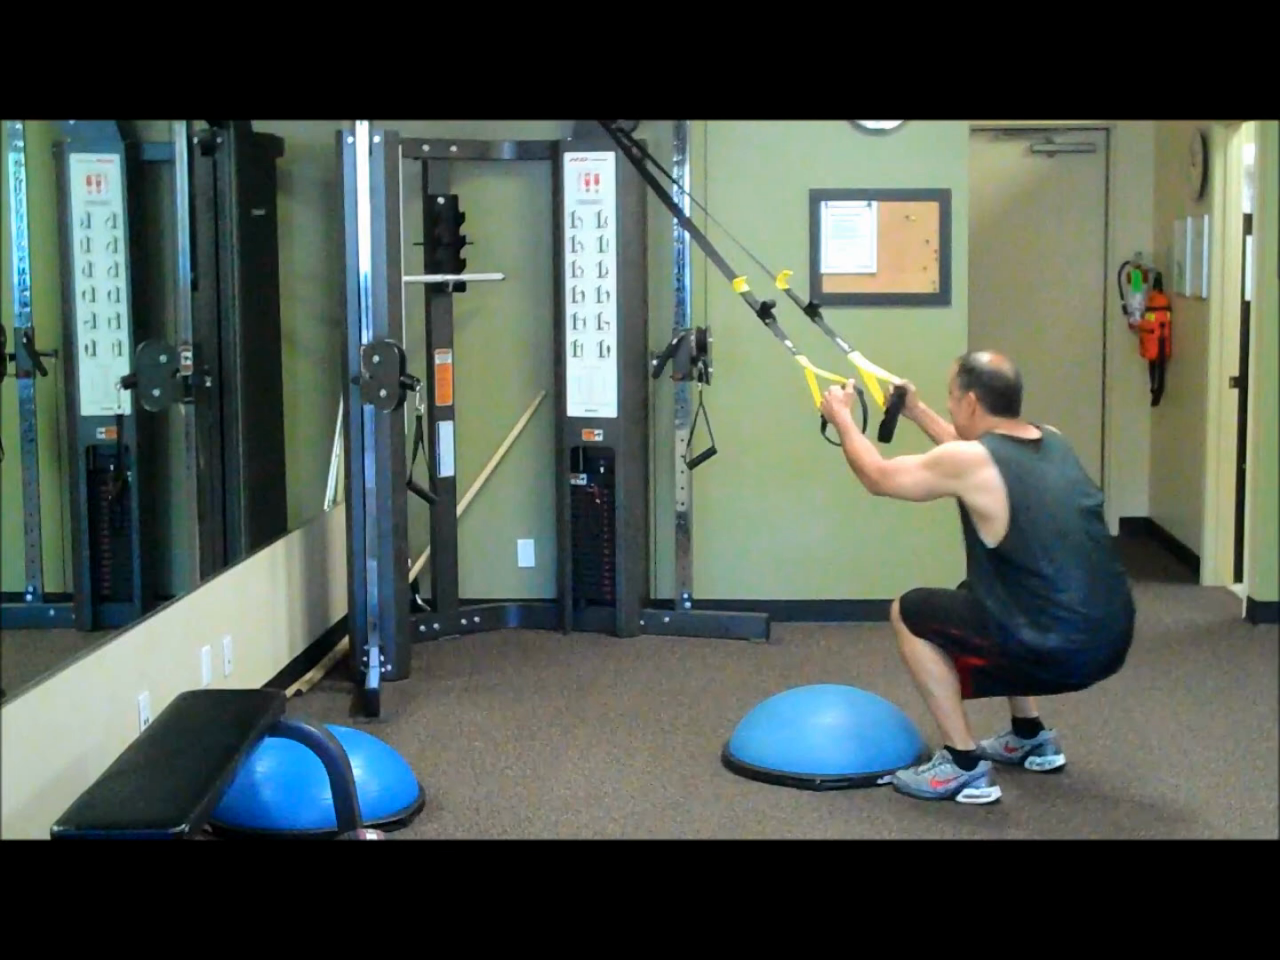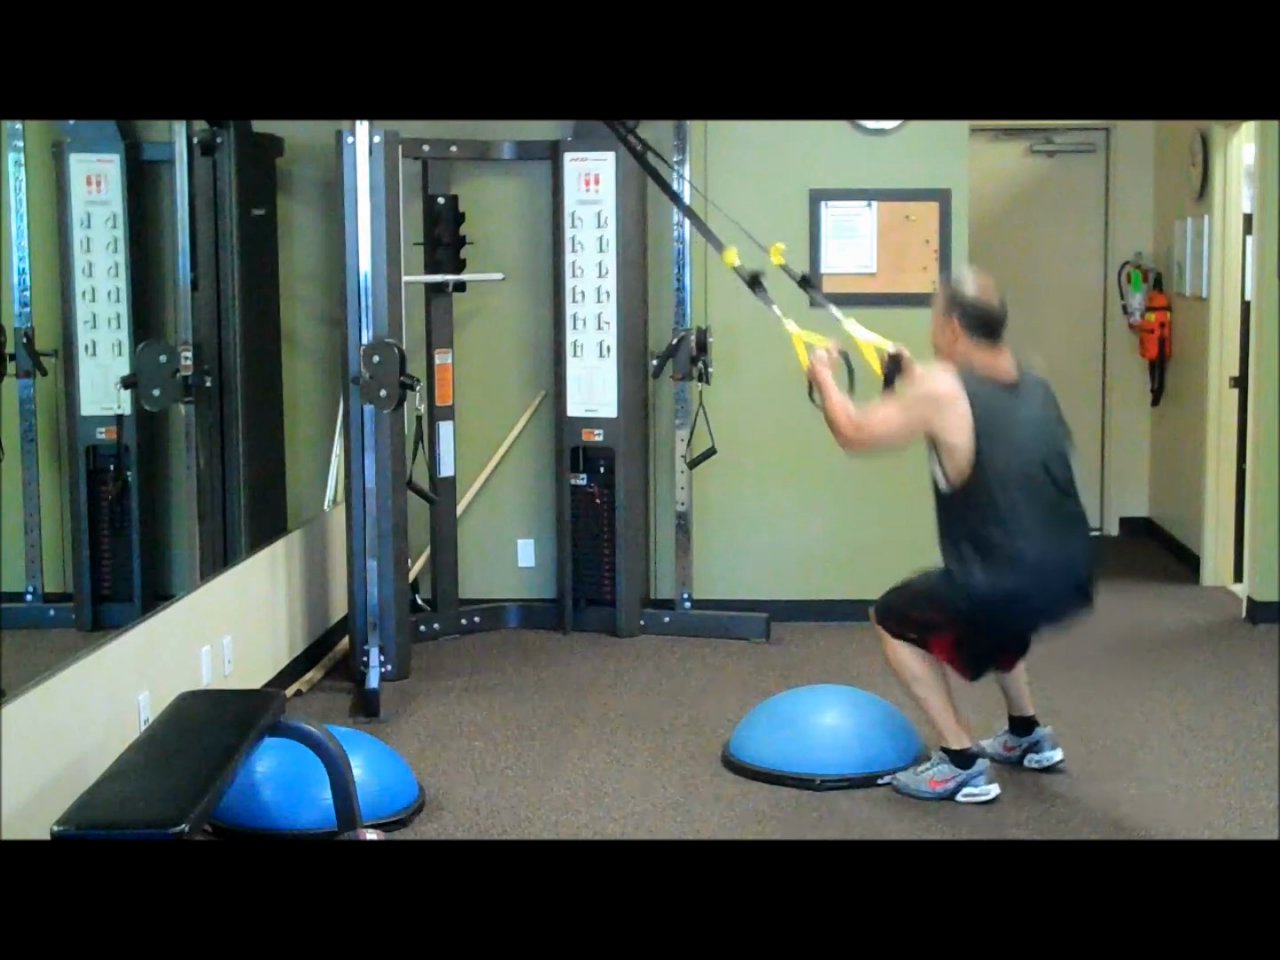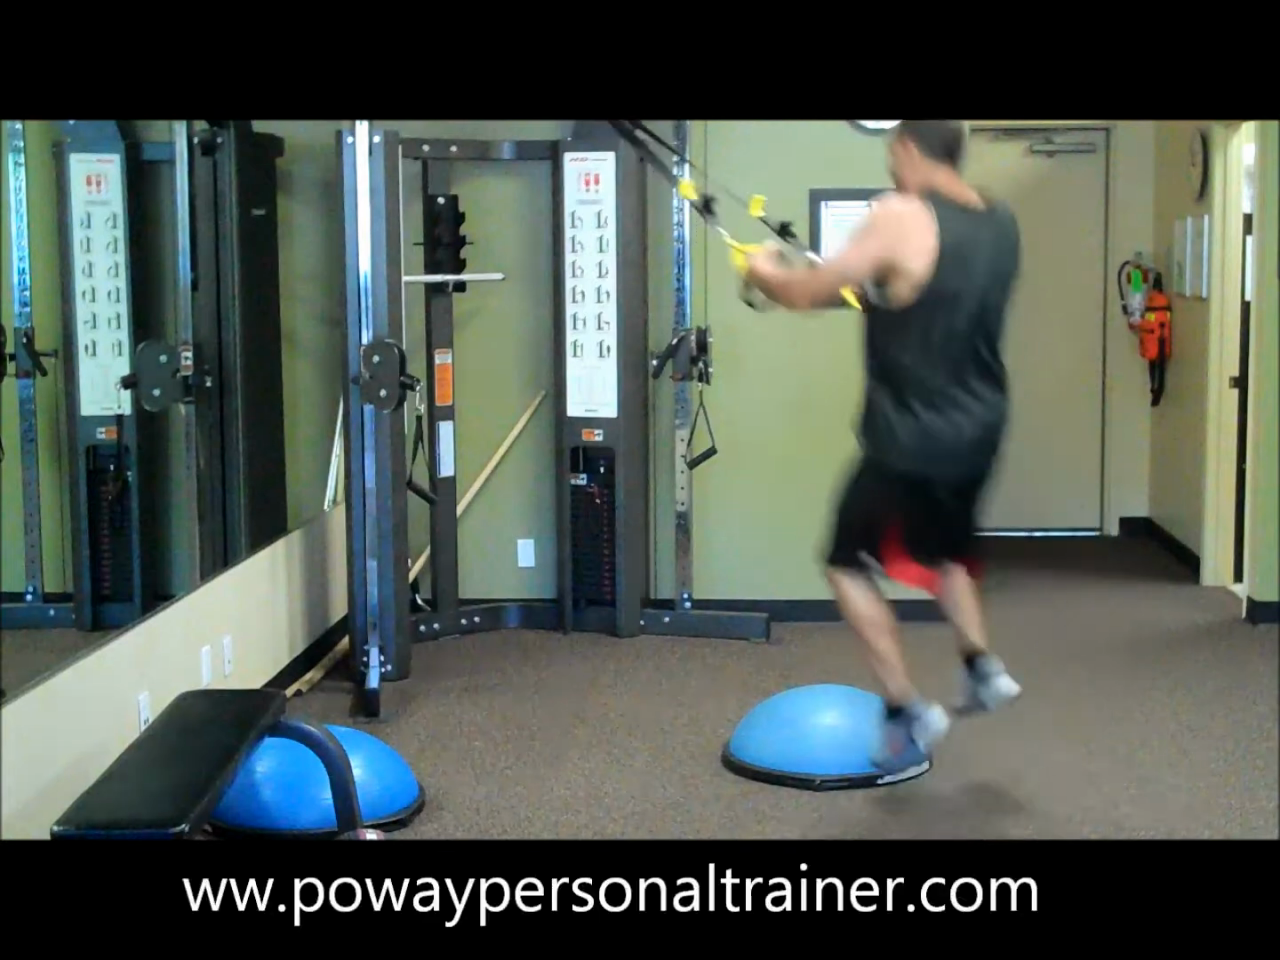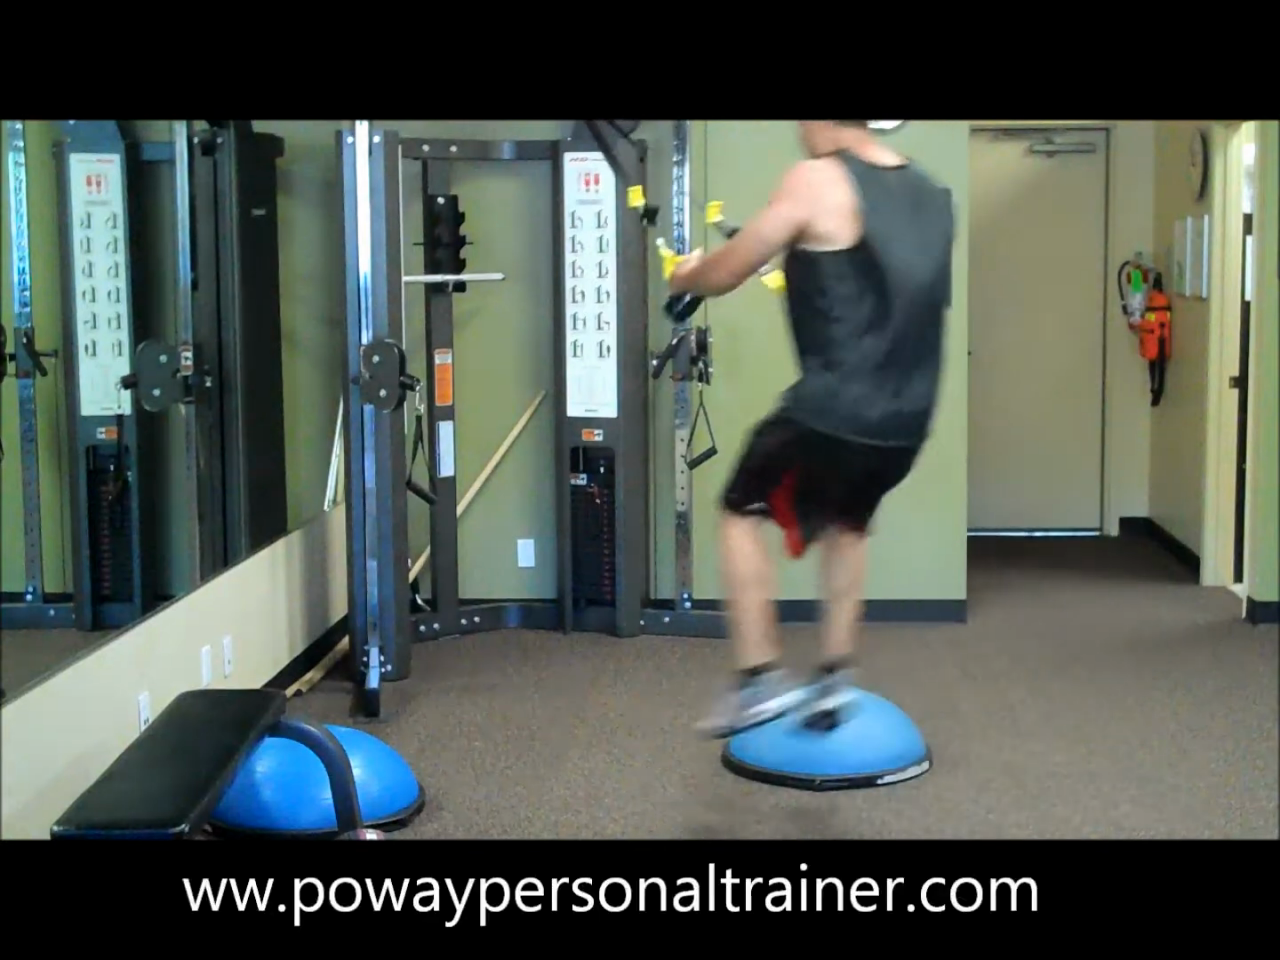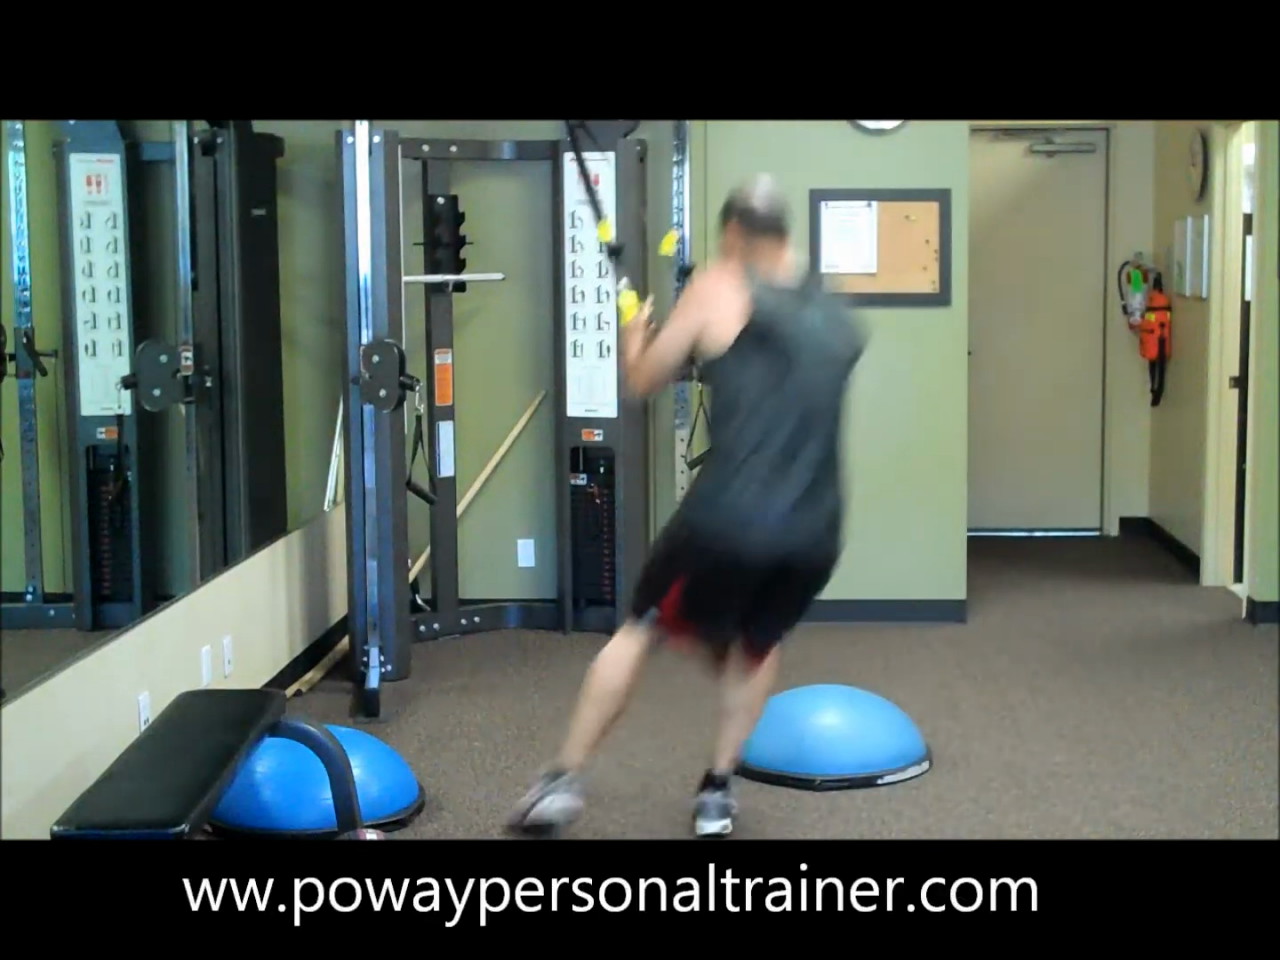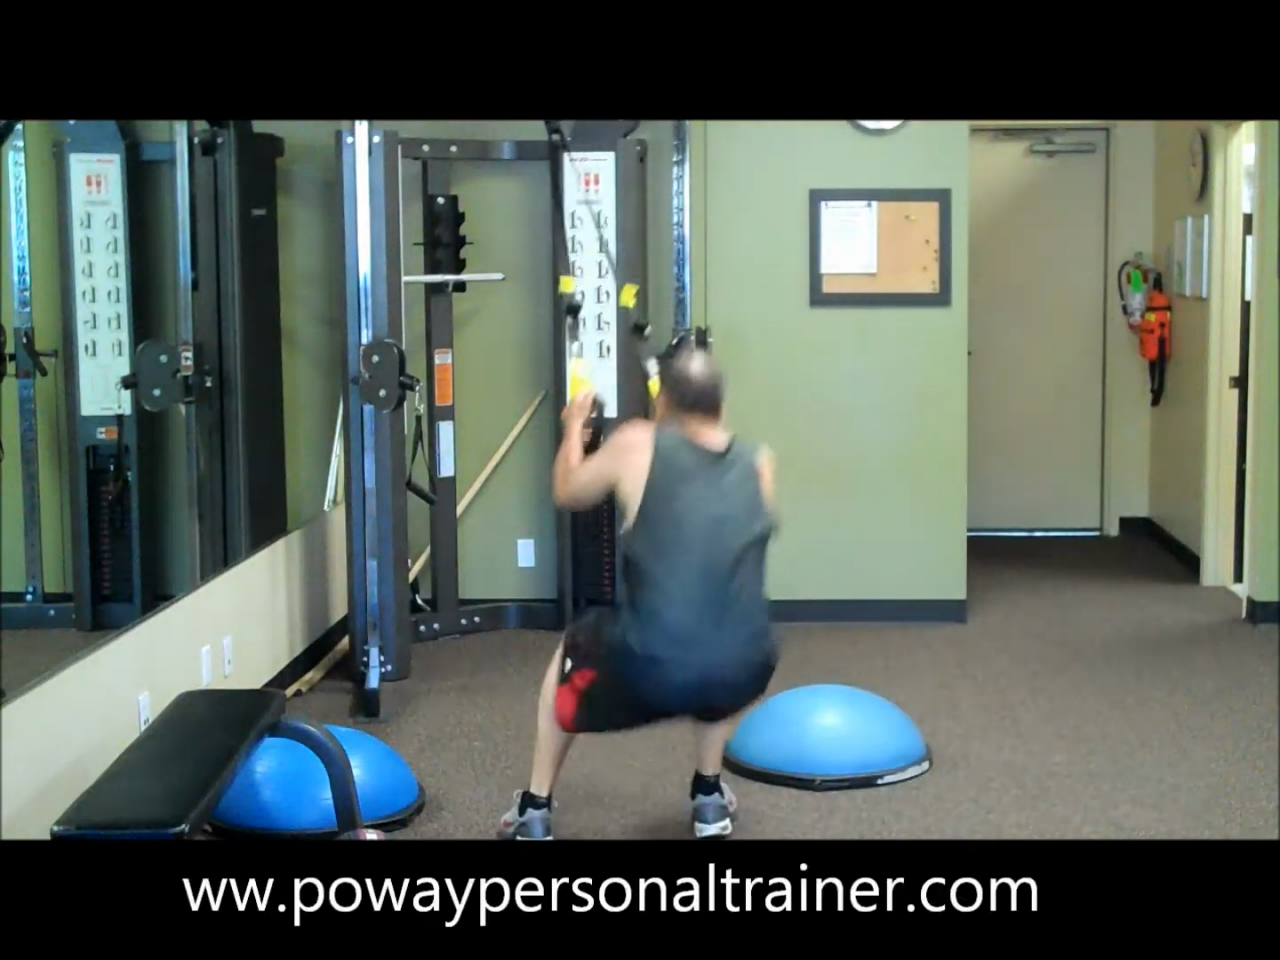
dt=0.2s
person 1, frame 1
left shoulder: (969, 463)
right shoulder: (1055, 443)
left elbow: (880, 478)
left wrist: (841, 415)
right wrist: (915, 409)
left hip: (1061, 650)
right hip: (1112, 635)
left knee: (911, 614)
right knee: (980, 601)
left ankle: (965, 766)
right ankle: (1032, 737)
person 1, frame 2
left shoulder: (942, 391)
right shoulder: (1037, 387)
left elbow: (854, 434)
left wrist: (823, 377)
right wrist: (909, 369)
left hip: (1009, 586)
right hip: (1070, 580)
left knee: (895, 621)
right knee: (991, 614)
left ankle: (963, 764)
right ankle: (1028, 732)
person 1, frame 3
left shoulder: (902, 218)
right shoulder: (1002, 223)
left elbow: (806, 294)
left wrist: (763, 272)
left hip: (910, 444)
right hip: (976, 434)
left knee: (849, 566)
right knee: (943, 546)
left ankle: (908, 710)
right ankle: (983, 667)
person 1, frame 4
left shoulder: (816, 181)
right shoulder: (932, 192)
left elbow: (723, 275)
left wrist: (690, 274)
left hip: (835, 410)
right hip: (909, 416)
left knee: (742, 516)
right knee: (846, 525)
left ankle: (761, 678)
right ankle: (837, 674)
person 1, frame 5
left shoulder: (717, 290)
right shoulder: (837, 315)
left elbow: (641, 380)
left wrist: (634, 334)
left hip: (731, 521)
right hip: (814, 534)
left knee: (637, 632)
right knee: (756, 648)
left ankle: (561, 785)
right ankle: (717, 791)
person 1, frame 6
left shoulder: (636, 446)
right shoulder: (758, 466)
left elbow: (568, 491)
left wrist: (575, 423)
left hip: (653, 670)
right hip: (743, 674)
left knee: (573, 648)
left ankle: (534, 811)
right ankle: (709, 798)
